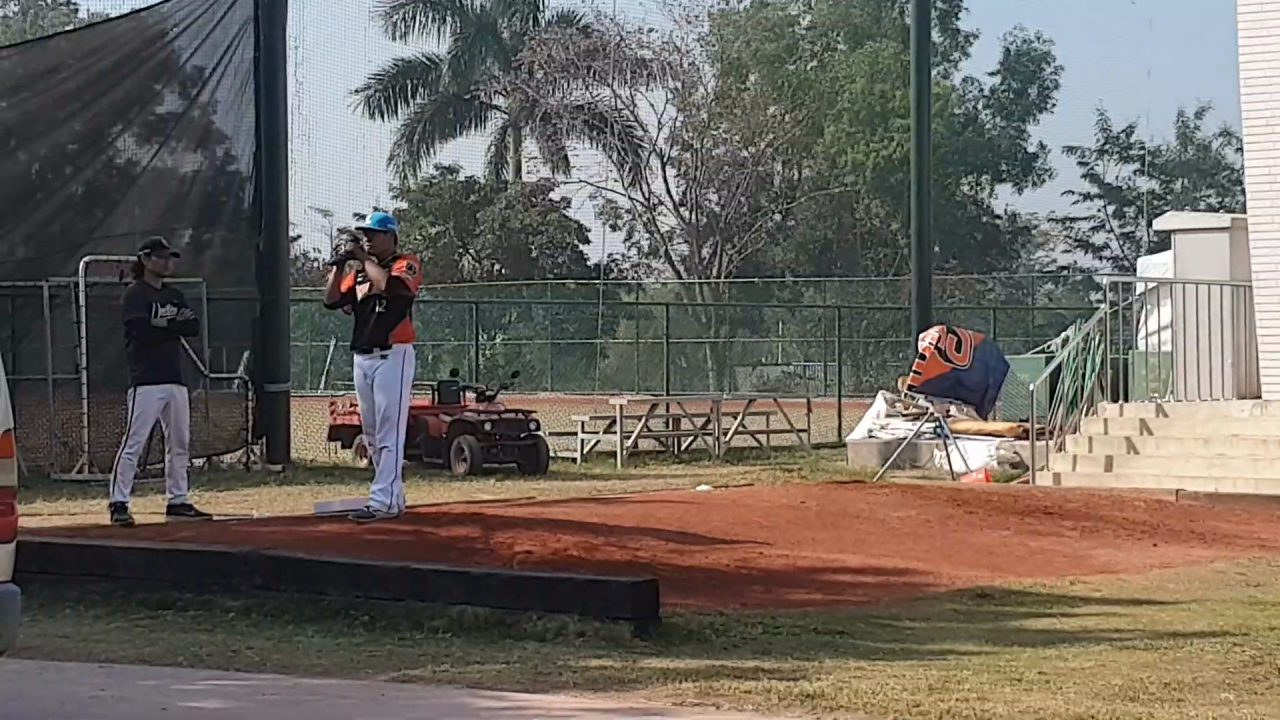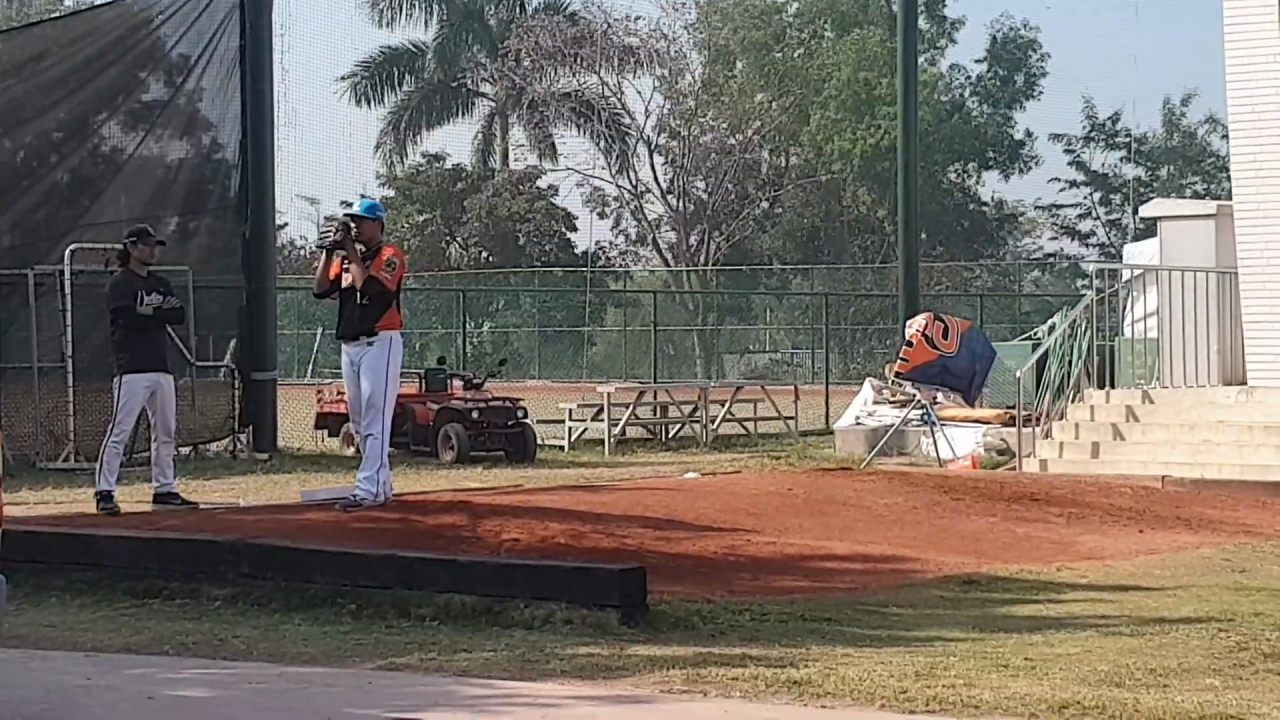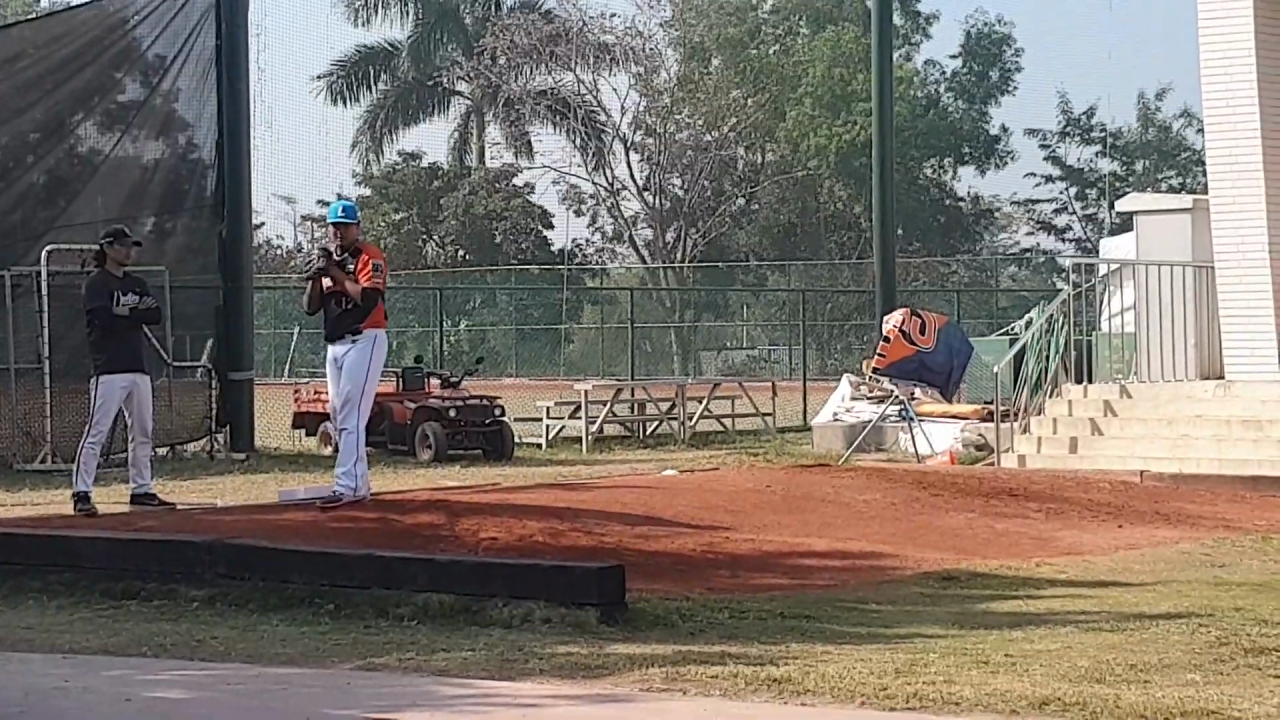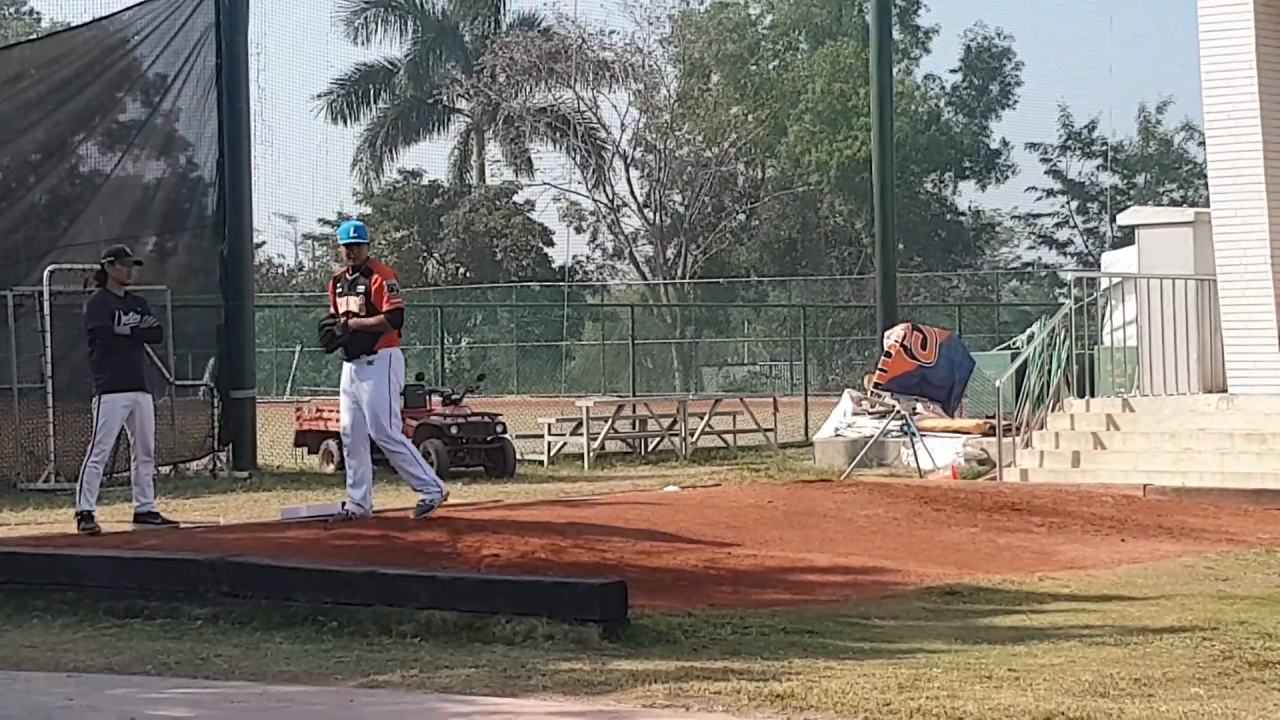
dt=0.3s
person 1, frame 1
left shoulder: (407, 264)
right shoulder: (360, 272)
left elbow: (388, 286)
right elbow: (331, 302)
left wrist: (363, 258)
right wrist: (339, 265)
left hip: (392, 357)
right hip: (362, 358)
left knee: (389, 431)
right knee: (372, 432)
left ankle: (384, 500)
right ankle: (393, 497)
person 1, frame 2
left shoulder: (390, 255)
right shoulder: (347, 258)
left elbow: (366, 285)
right elbow: (321, 290)
left wrist: (349, 250)
right wrist: (329, 252)
left hip: (379, 344)
right hip: (350, 346)
left knee: (374, 419)
right knee: (359, 420)
left ankle: (369, 489)
right ankle: (380, 485)
person 1, frame 3
left shoulder: (370, 257)
right shoulder: (325, 259)
left elbow: (368, 299)
right elbow: (311, 308)
left wrist: (336, 274)
right wrist: (315, 280)
left hip: (365, 341)
right hip: (335, 345)
left knee: (349, 412)
right knee: (338, 414)
left ankle: (353, 484)
right ankle: (352, 484)
person 1, frame 4
left shoulder: (381, 276)
right shoulder: (337, 281)
left elbow: (394, 320)
left wrist: (350, 322)
left hip: (381, 361)
right hip: (352, 365)
left knee: (384, 432)
right knee: (351, 434)
left ankle: (431, 489)
right ankle: (358, 502)
person 2, frame 1
left shoulder: (176, 295)
right shoulder: (135, 294)
left elbow: (194, 327)
right elbow: (144, 331)
left wrist: (165, 324)
right wrist: (177, 324)
left hip: (175, 380)
right hip: (147, 381)
left knee: (180, 444)
right knee: (134, 443)
left ankle: (178, 502)
right ankle: (119, 503)
person 2, frame 2
left shoulder: (162, 283)
right shoulder: (120, 283)
left elbow: (179, 316)
right elbow: (130, 320)
left wrist: (149, 312)
right wrist: (162, 311)
left hip: (162, 368)
right hip: (132, 370)
left knee: (166, 432)
right knee: (120, 431)
left ankle: (164, 490)
right ankle: (104, 492)
person 2, frame 3
left shoulder: (138, 284)
right shoulder: (96, 283)
left elbow: (156, 315)
right elbow: (106, 319)
left wrist: (127, 312)
right wrist: (138, 313)
left hip: (138, 368)
right hip: (109, 370)
left knee: (143, 433)
right knee: (96, 432)
left ankle: (141, 491)
right ankle: (81, 493)
person 2, frame 4
left shoulder: (139, 303)
right shoulder: (97, 302)
left elbow: (157, 335)
right elbow: (108, 339)
left wrist: (128, 331)
right wrist: (139, 331)
left hip: (140, 387)
right hip: (111, 389)
left knee: (145, 451)
right knee: (99, 451)
left ankle: (145, 509)
right ankle: (85, 512)
